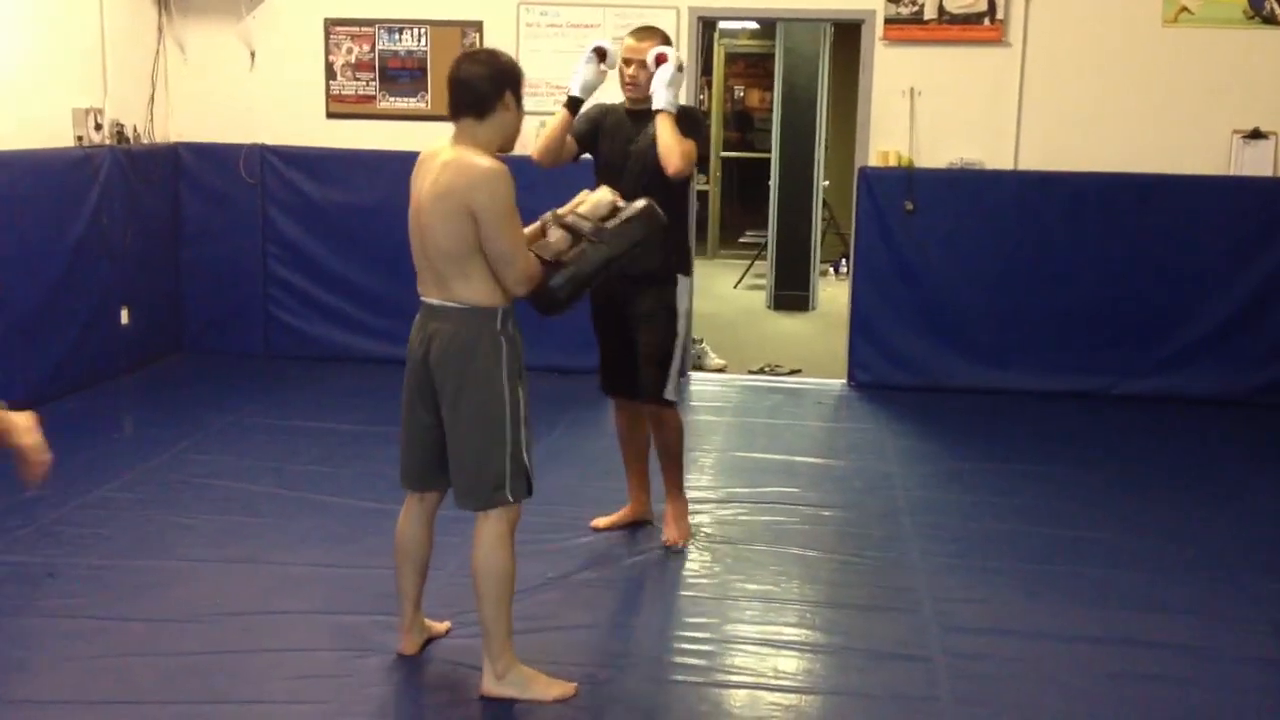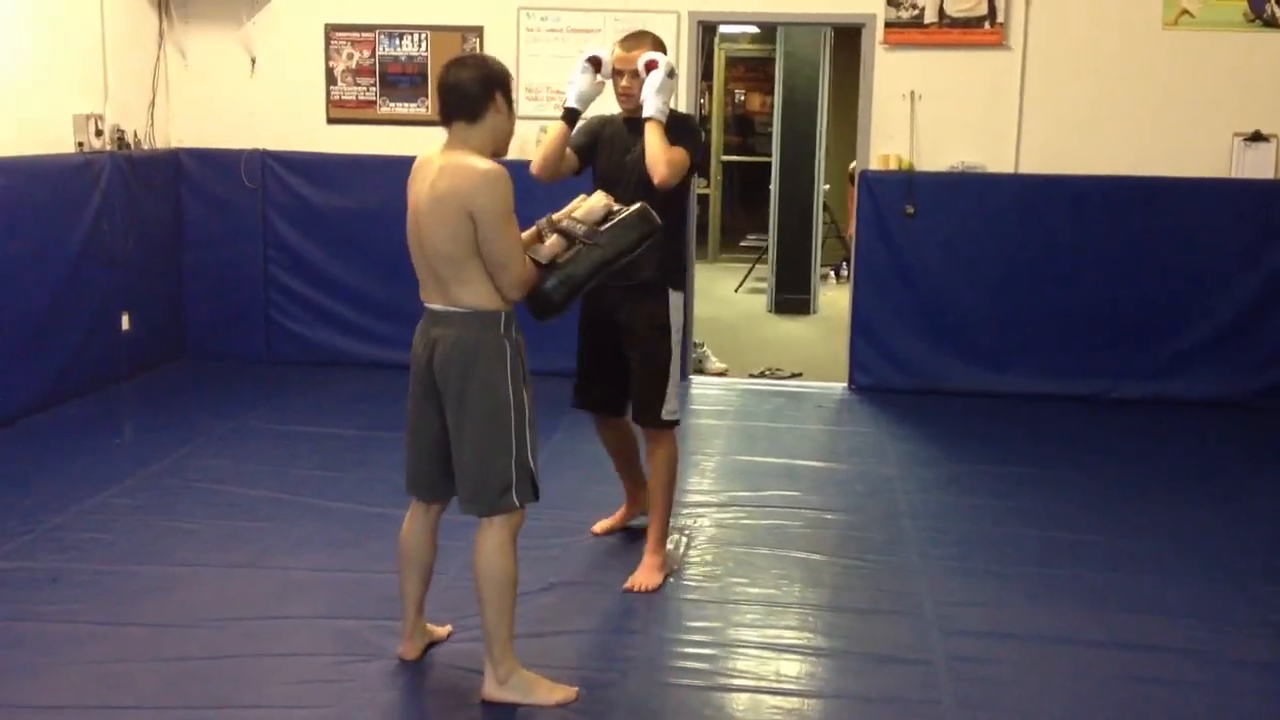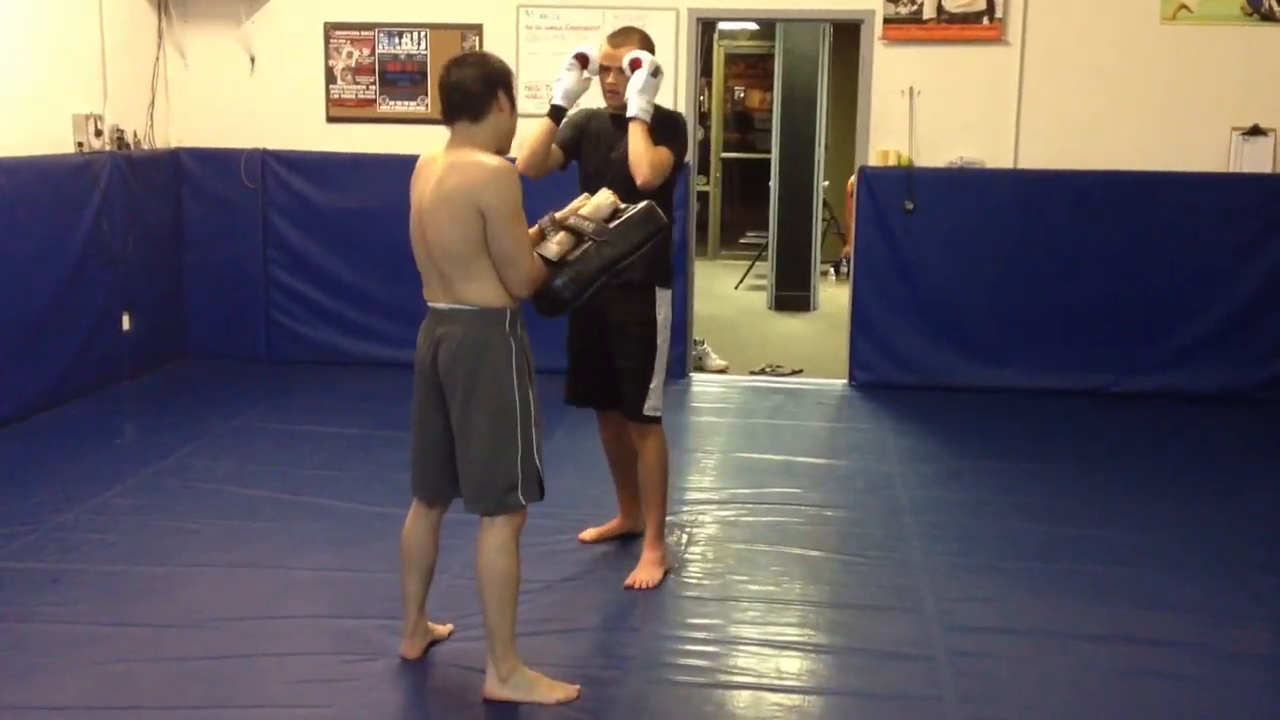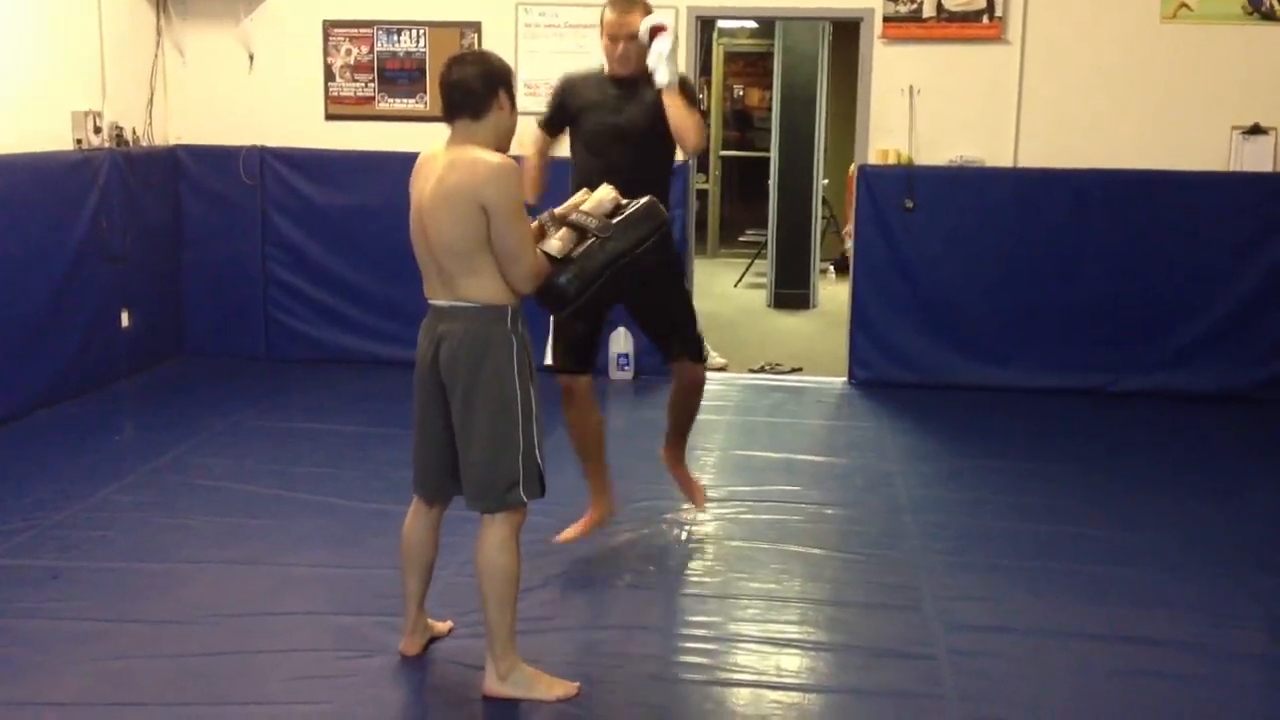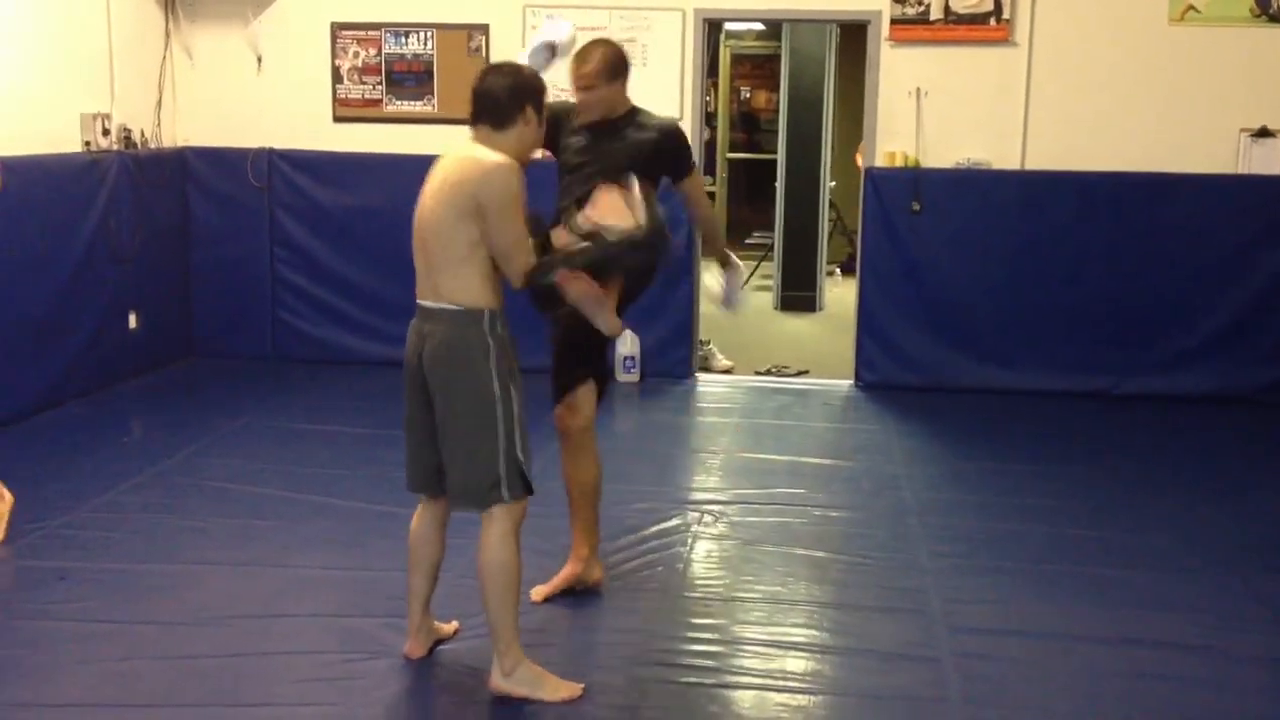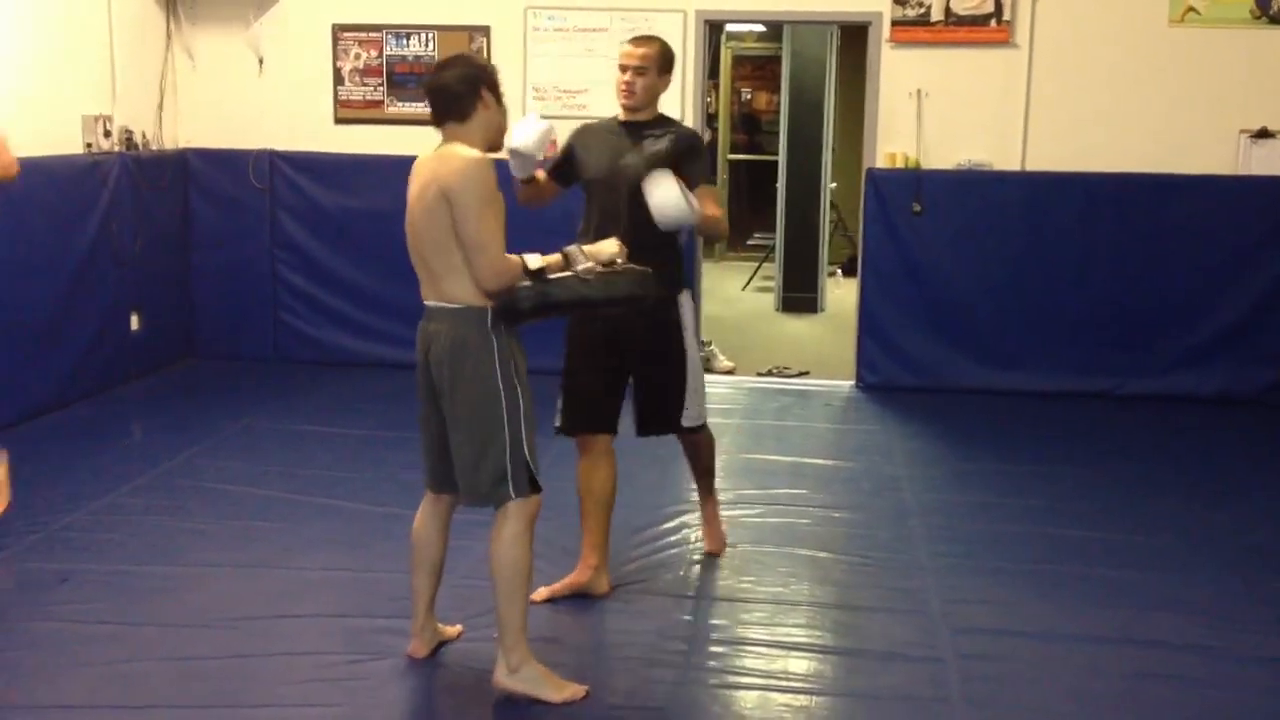
dt=0.5s
person 1, frame 1
left shoulder: (427, 163)
right shoulder: (487, 175)
right elbow: (519, 278)
left wrist: (553, 221)
left hip: (429, 327)
right hip: (477, 337)
left knee: (422, 493)
right knee: (497, 506)
left ankle: (411, 626)
right ankle: (500, 667)
person 1, frame 2
left shoulder: (423, 169)
right shoulder: (486, 177)
right elbow: (515, 282)
left wrist: (553, 225)
right wrist: (564, 236)
left hip: (433, 333)
right hip: (481, 342)
left knee: (427, 500)
right knee: (500, 512)
left ankle: (413, 631)
right ankle: (502, 673)
person 1, frame 3
left shoulder: (426, 168)
right shoulder: (492, 173)
right elbow: (521, 280)
left wrist: (548, 225)
left hip: (437, 331)
right hip: (487, 339)
left knee: (429, 498)
right knee: (502, 511)
left ankle: (414, 630)
right ankle: (504, 670)
person 1, frame 4
left shoulder: (425, 166)
right shoulder: (495, 171)
right elbow: (525, 277)
left hip: (438, 329)
right hip: (488, 338)
left knee: (430, 495)
right knee: (503, 509)
left ankle: (413, 626)
right ankle: (503, 668)
person 1, frame 5
left shoulder: (450, 164)
right shoulder: (496, 171)
right elbow: (520, 270)
right wrist: (574, 237)
left hip: (427, 331)
right hip: (469, 338)
left knee: (435, 496)
right knee: (502, 505)
left ankle: (420, 628)
right ankle: (510, 665)
person 1, frame 6
left shoulder: (424, 167)
right shoulder: (472, 166)
right elbow: (492, 274)
left wrist: (538, 264)
right wrist: (562, 260)
left hip: (435, 332)
right hip: (476, 337)
left knee: (441, 493)
right knee: (517, 501)
left ankle: (422, 628)
right ankle: (516, 663)
person 2, frame 1
left shoulder: (684, 119)
right shoulder: (602, 117)
left elbow: (676, 167)
right elbow: (544, 157)
left wrist: (663, 102)
right wrist: (578, 92)
left hip: (662, 277)
right hip: (610, 273)
left knee: (658, 397)
right knee: (625, 395)
left ankle: (676, 502)
right ankle: (637, 501)
person 2, frame 2
left shoulder: (681, 128)
right shoulder: (599, 129)
left elbow: (664, 174)
right elbow: (543, 170)
left wrist: (653, 109)
right wrist: (574, 105)
left hip: (655, 291)
right hip: (601, 286)
left knee: (656, 421)
right knee: (603, 409)
left ankle: (656, 550)
right ankle: (636, 498)
person 2, frame 3
left shoulder: (666, 125)
right shoulder: (586, 123)
left elbow: (647, 175)
right elbow: (529, 167)
left wrist: (637, 109)
right wrist: (560, 102)
left hip: (642, 288)
right hip: (590, 283)
left knee: (643, 416)
right knee: (606, 409)
left ankle: (655, 545)
right ankle: (629, 512)
person 2, frame 4
left shoulder: (668, 87)
right shoulder: (575, 89)
left elbow: (694, 143)
right elbow: (540, 153)
left wrist: (664, 73)
left hip: (651, 252)
left knee: (689, 364)
right knee: (571, 380)
left ankle: (675, 461)
right ankle: (599, 499)
person 2, frame 5
left shoulder: (659, 134)
right shoulder: (562, 119)
left elbow: (696, 201)
left wrist: (727, 265)
left hip: (620, 262)
right knee: (573, 421)
right ankle: (583, 560)
person 2, frame 6
left shoulder: (682, 142)
right shoulder: (589, 137)
left elbow: (718, 225)
right elbow: (535, 197)
left wrist: (687, 211)
right wrist: (524, 170)
left hip: (659, 300)
right hip: (594, 303)
left knee: (688, 424)
right knee: (590, 434)
left ankle: (708, 506)
right ankle: (592, 568)
